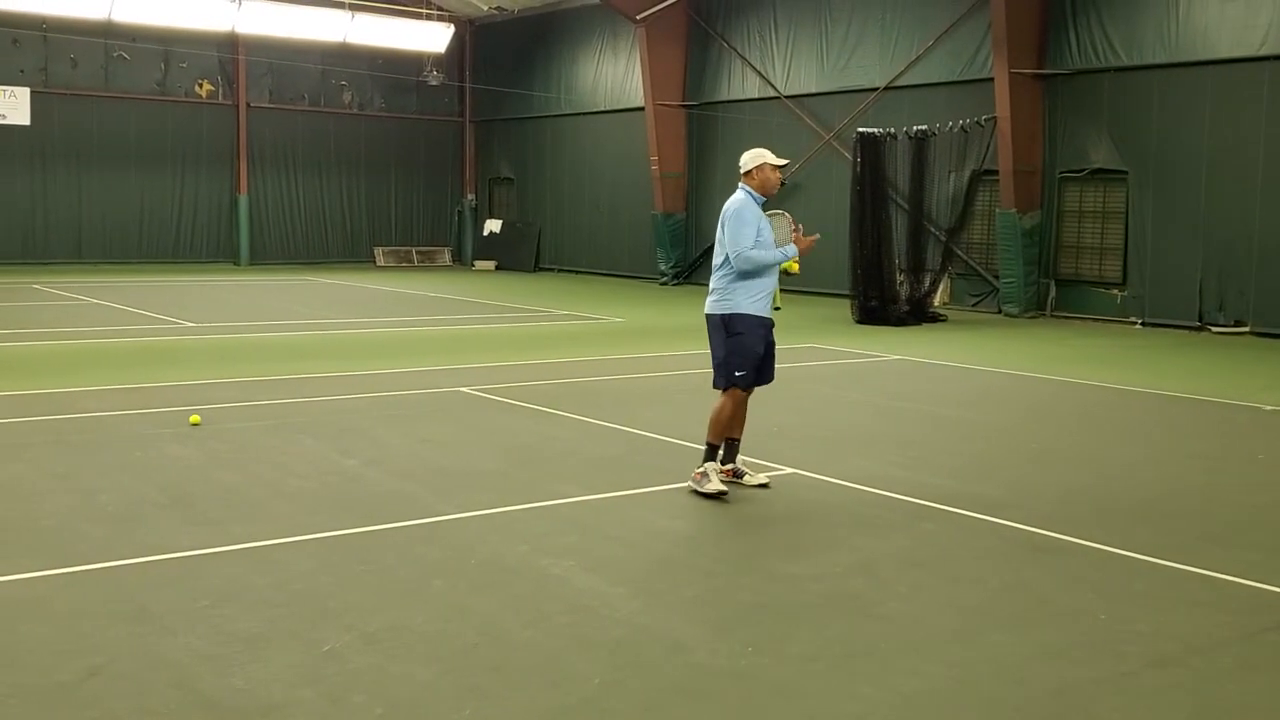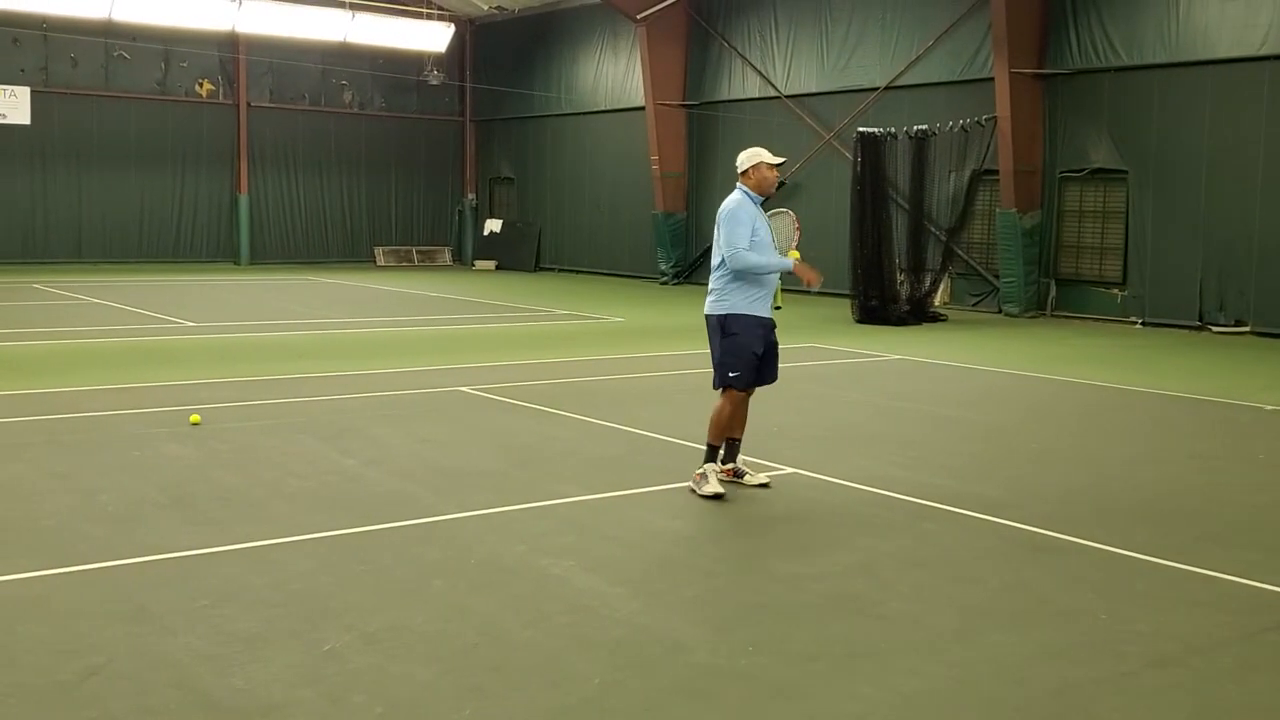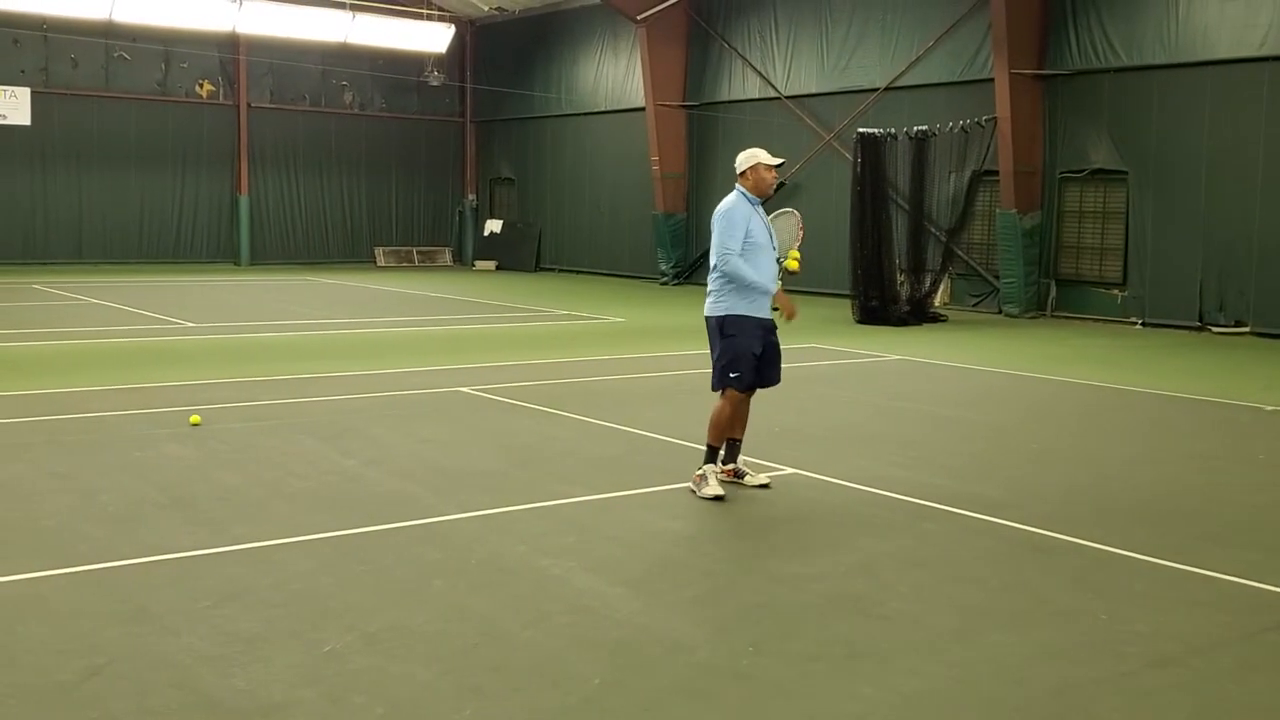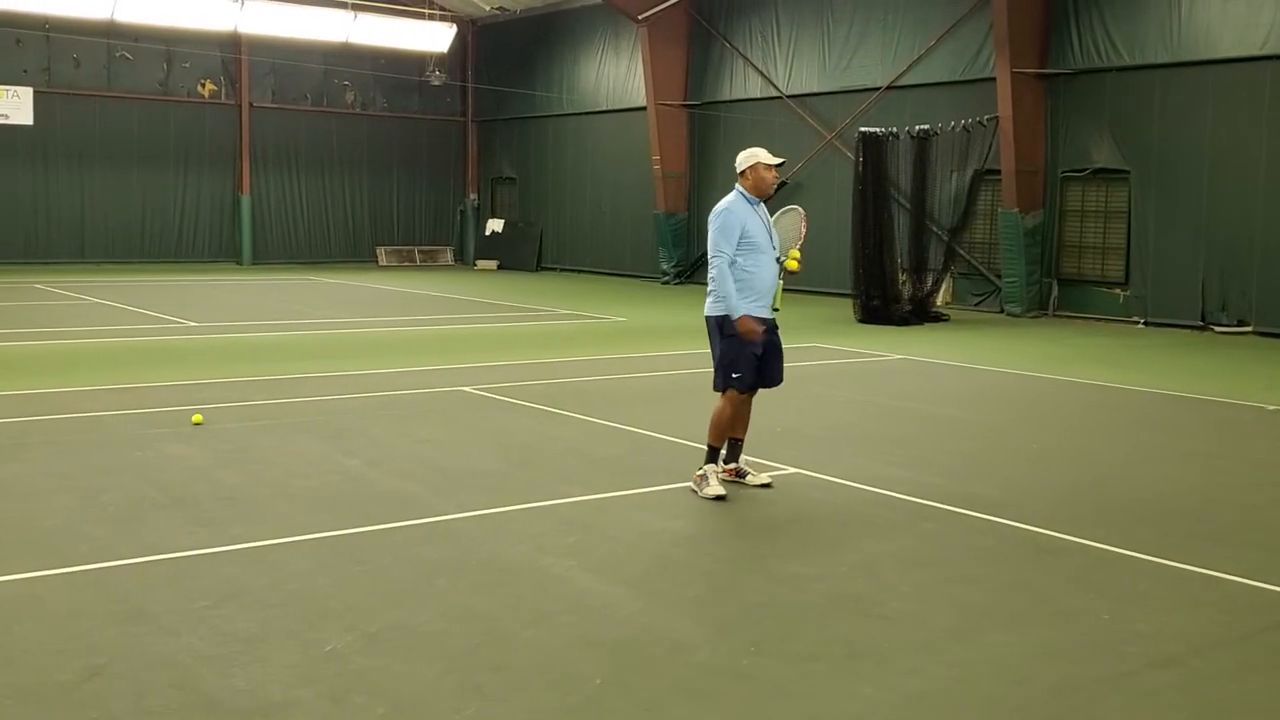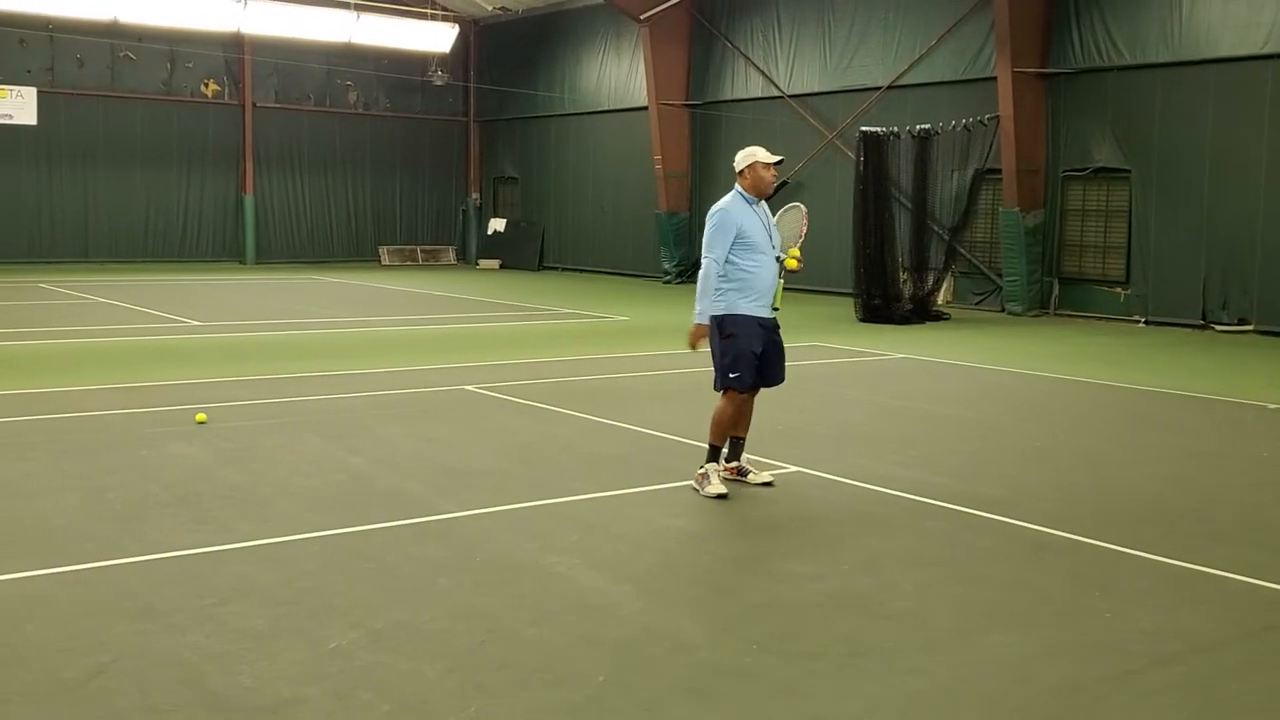
dt=0.1s
person 1, frame 1
left shoulder: (751, 206)
right shoulder: (741, 206)
right elbow: (742, 259)
left wrist: (784, 263)
right wrist: (791, 250)
left hip: (752, 313)
right hip: (734, 313)
left knee: (742, 390)
right knee: (735, 390)
left ankle: (729, 463)
right ankle: (706, 468)
person 1, frame 2
left shoulder: (752, 207)
right shoulder: (737, 207)
right elbow: (737, 259)
left wrist: (787, 265)
right wrist: (791, 266)
left hip: (755, 314)
right hip: (734, 314)
left knee: (745, 390)
right knee: (733, 391)
left ankle: (730, 463)
right ankle: (706, 469)
person 1, frame 3
left shoulder: (754, 209)
right shoulder: (732, 209)
right elbow: (727, 262)
left wrist: (775, 283)
right wrist: (774, 291)
left hip: (756, 315)
right hip: (733, 316)
left knee: (746, 390)
right knee: (733, 392)
left ankle: (730, 464)
right ankle: (706, 469)
person 1, frame 4
left shoulder: (759, 209)
right shoulder: (729, 210)
right elbow: (719, 266)
left wrist: (785, 263)
right wrist: (738, 314)
left hip: (760, 316)
right hip: (734, 317)
left knee: (748, 391)
right knee: (734, 392)
left ankle: (731, 463)
right ankle: (706, 469)
person 1, frame 5
left shoulder: (762, 209)
right shoulder: (726, 211)
right elbow: (710, 266)
left wrist: (786, 262)
right wrist: (700, 318)
left hip: (761, 316)
right hip: (733, 317)
left knee: (750, 390)
right knee: (734, 392)
left ankle: (733, 461)
right ankle: (708, 468)
